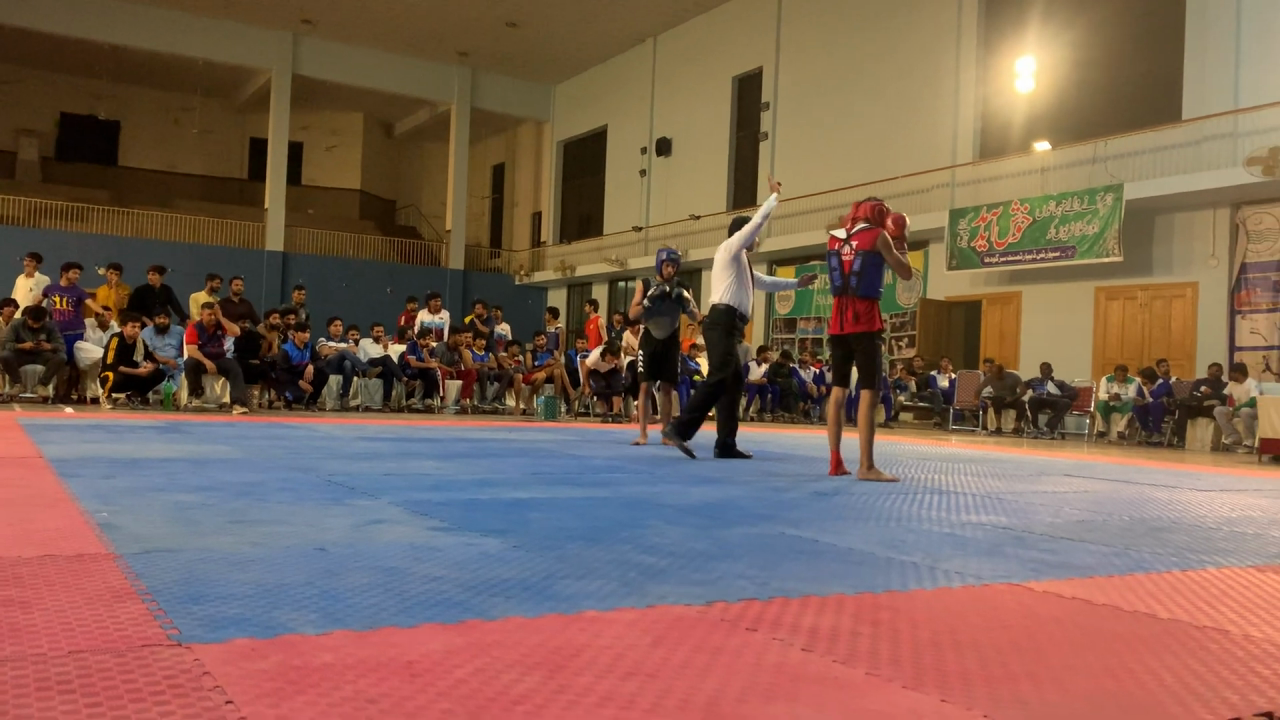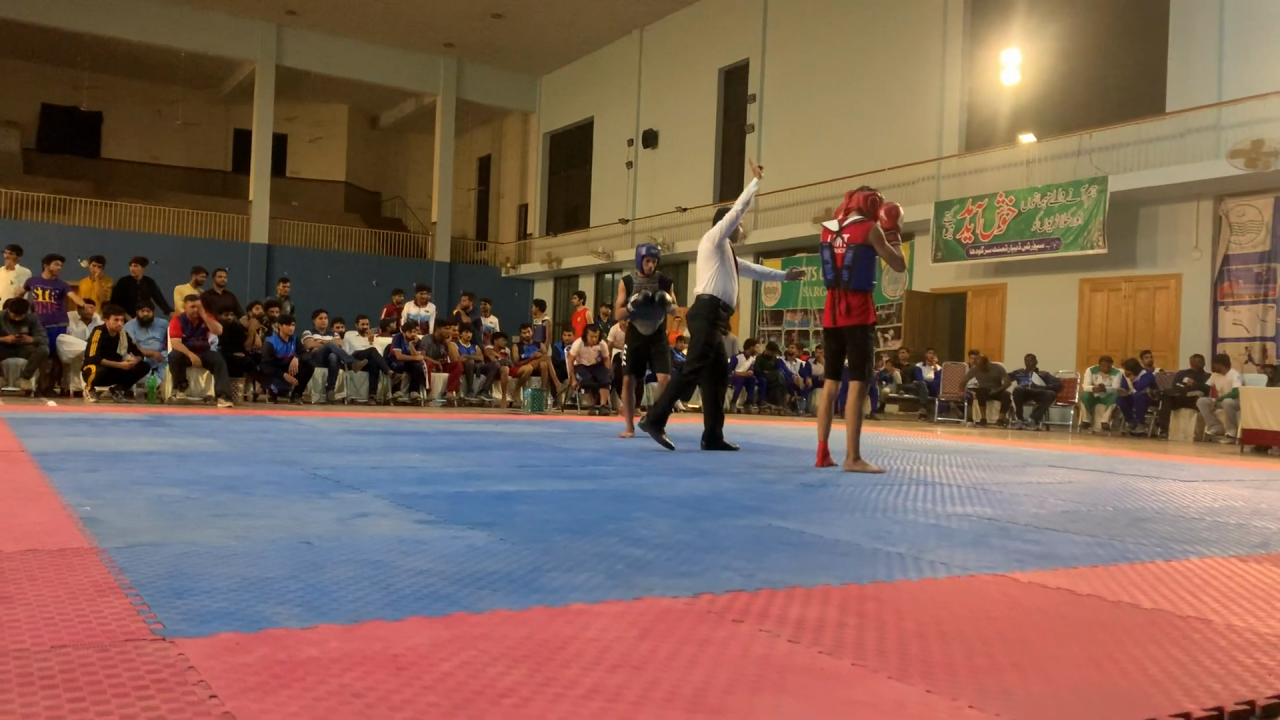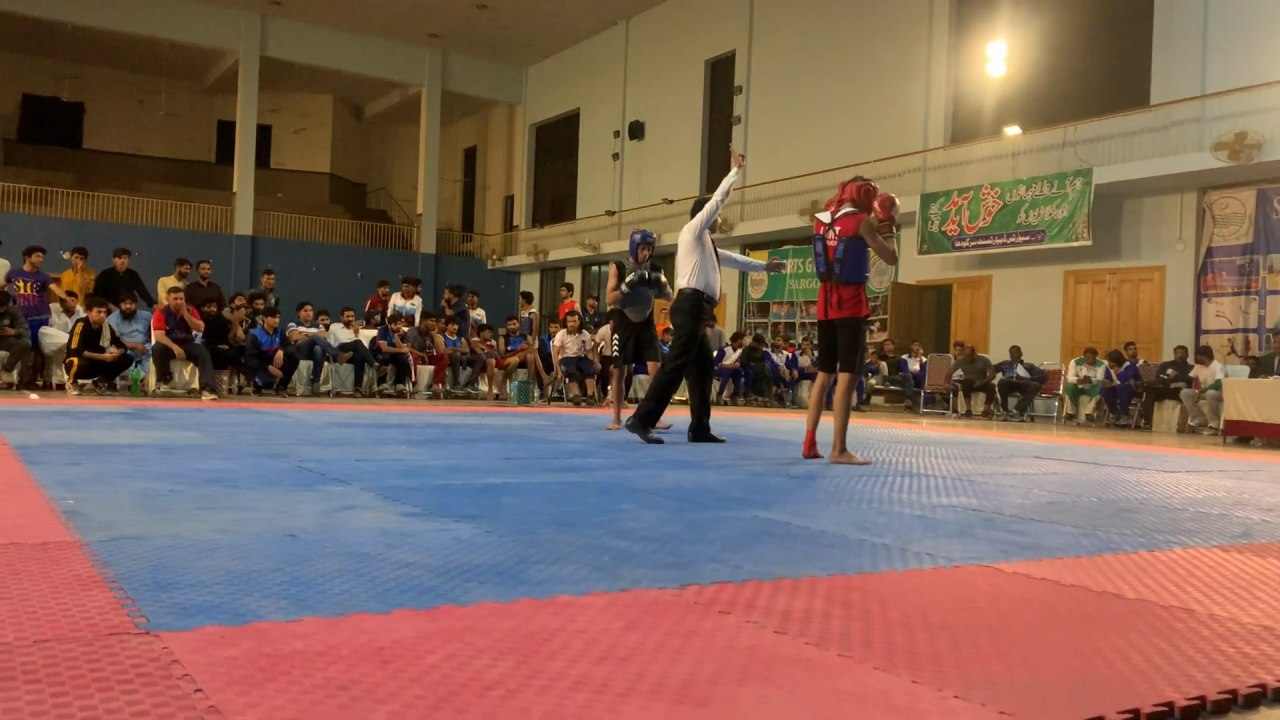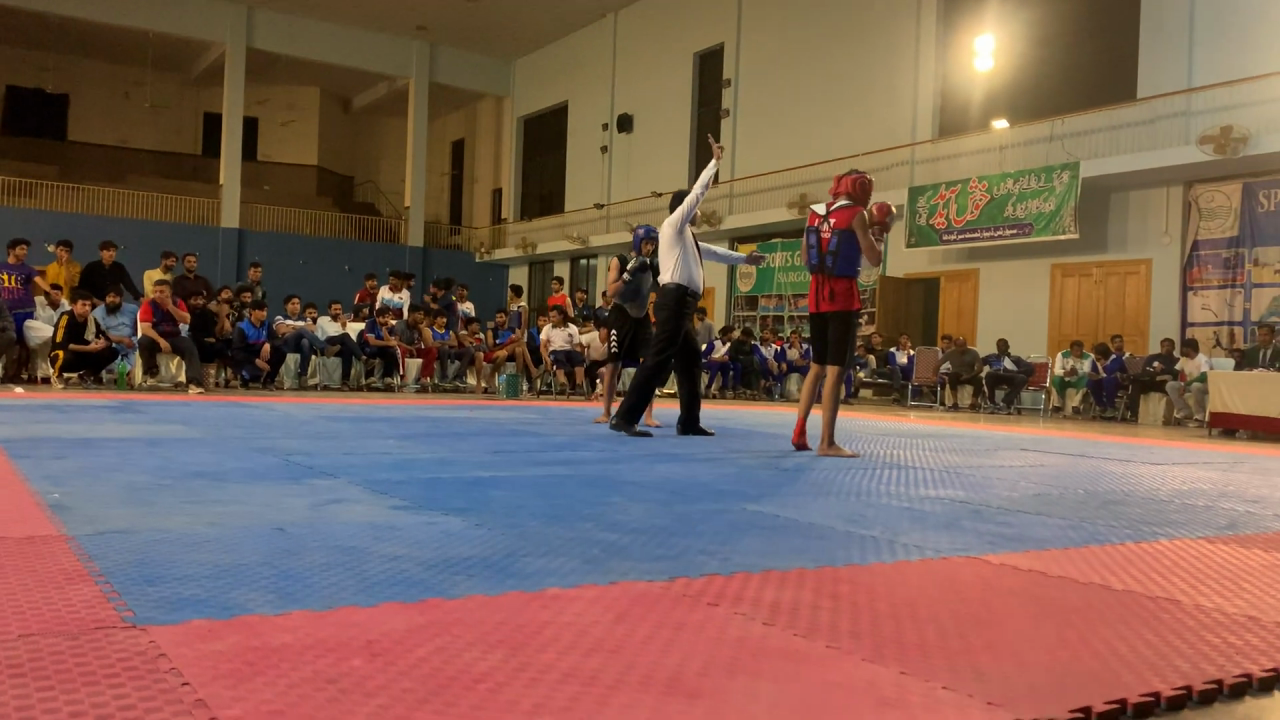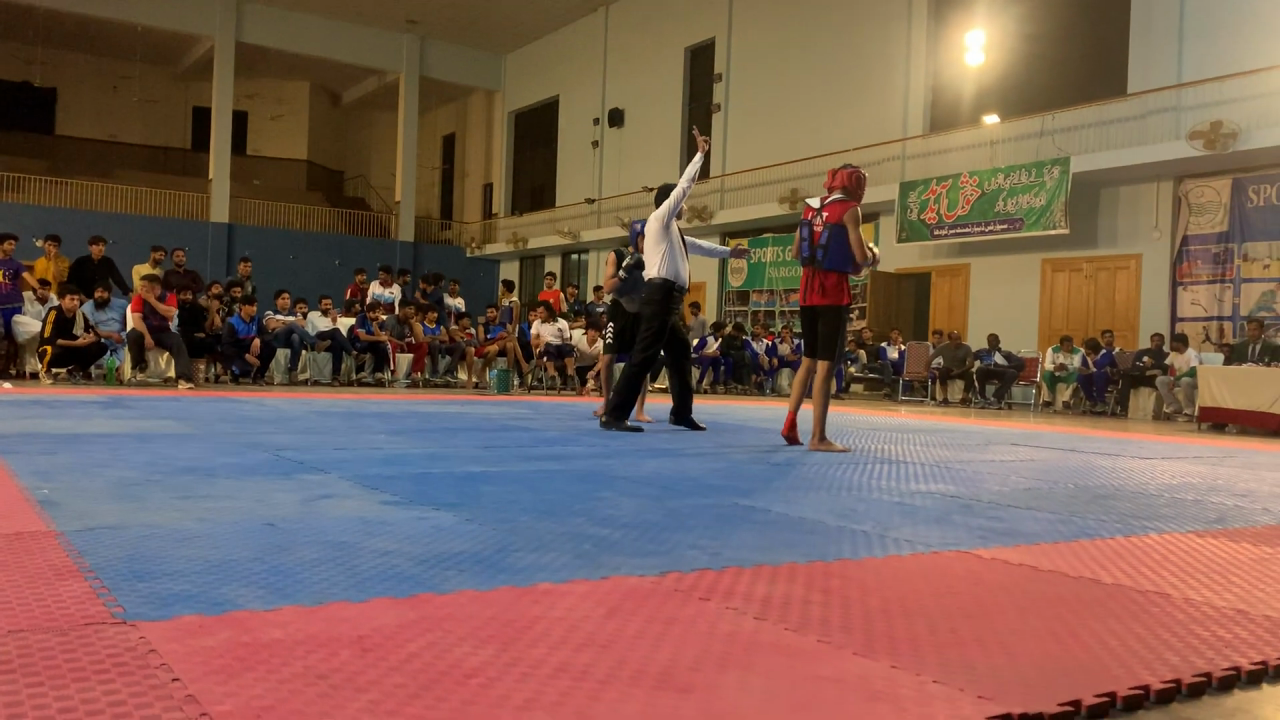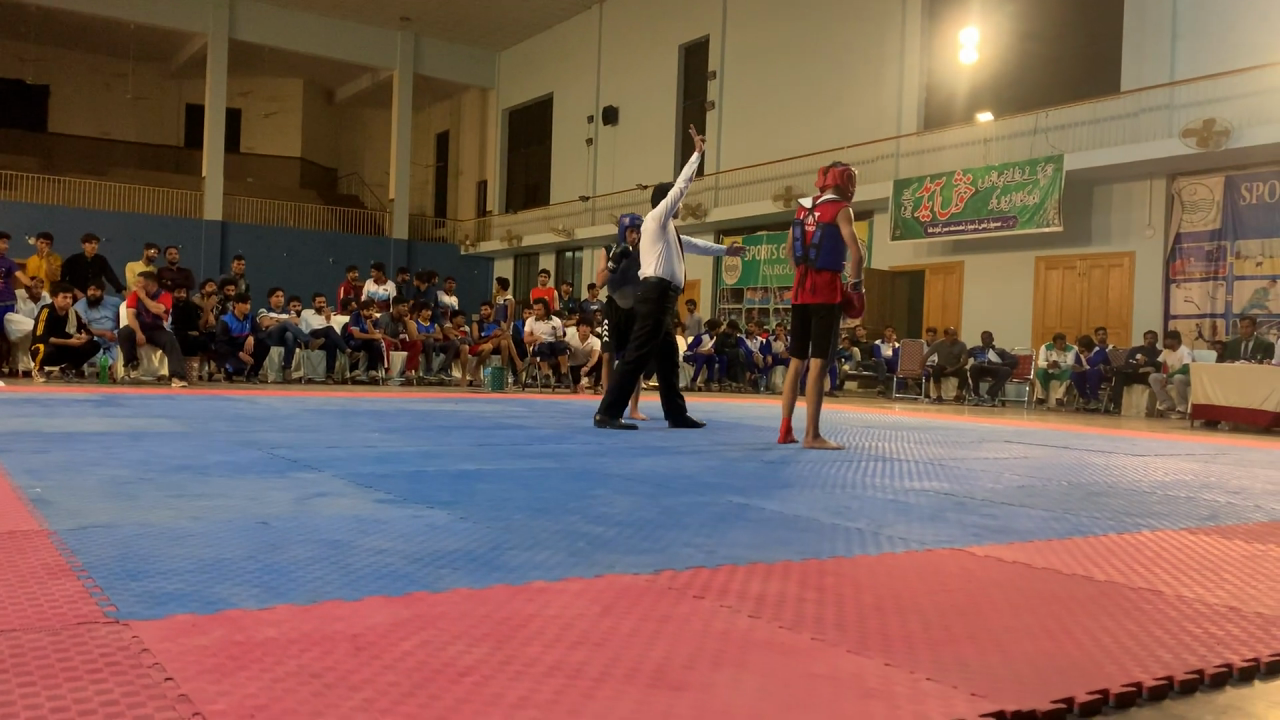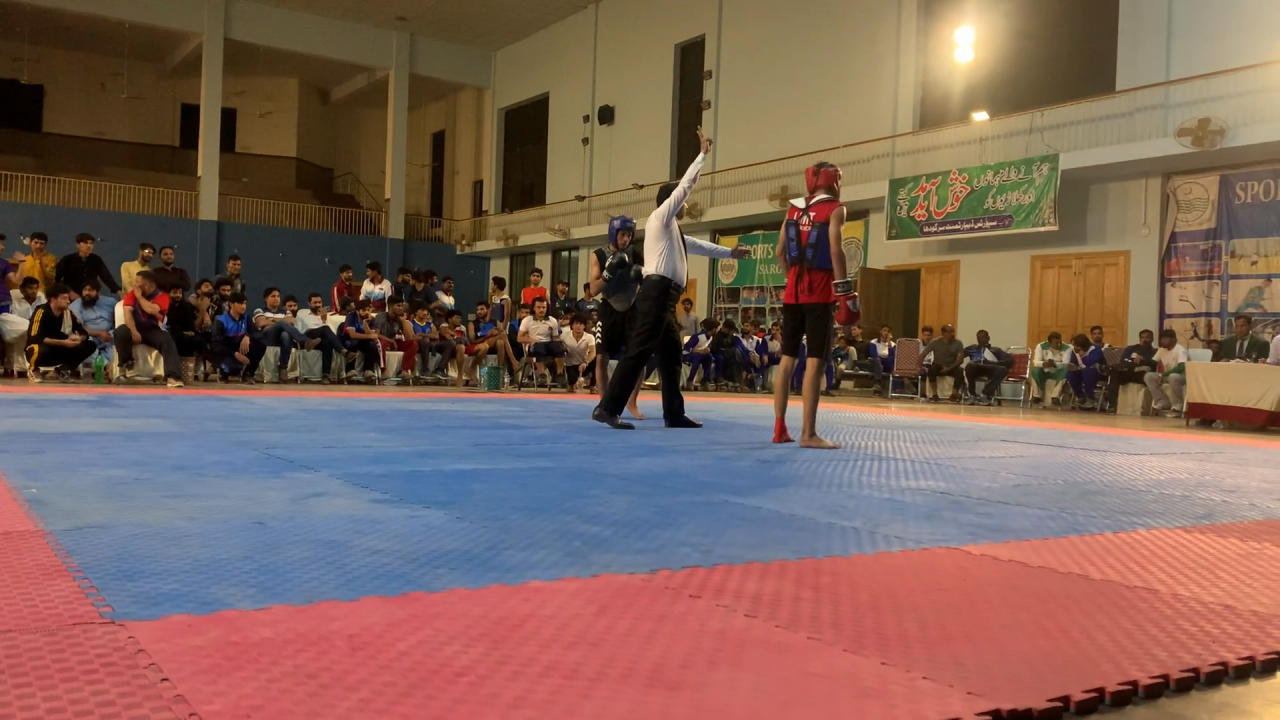
dt=0.2s
person 1, frame 1
left shoulder: (740, 263)
right shoulder: (731, 248)
left elbow: (765, 282)
right elbow: (758, 221)
left wrist: (797, 283)
right wrist: (774, 195)
left hip: (725, 323)
right hip: (724, 321)
left knee: (731, 382)
right knee: (719, 379)
left ankle: (726, 444)
right ankle: (679, 427)
person 1, frame 2
left shoulder: (727, 254)
right shoulder: (714, 239)
left elbow: (754, 270)
right elbow: (738, 208)
left wrist: (784, 275)
right wrist: (756, 180)
left hip: (714, 316)
right hip: (708, 312)
left knee: (715, 376)
right knee: (694, 369)
left ankle: (713, 436)
right ankle: (654, 419)
person 1, frame 3
left shoulder: (707, 245)
right shoulder: (693, 231)
left elbow: (734, 260)
right elbow: (717, 199)
left wrist: (765, 266)
right wrist: (736, 169)
left hip: (697, 309)
right hip: (691, 307)
left knee: (702, 368)
right knee: (676, 365)
left ankle: (700, 428)
right ankle: (641, 420)
person 1, frame 4
left shoulder: (686, 238)
right shoulder: (673, 226)
left elbow: (713, 252)
right elbow: (697, 193)
left wrist: (744, 258)
right wrist: (714, 161)
left hip: (680, 303)
right hip: (674, 301)
left knee: (689, 361)
right knee: (658, 360)
left ankle: (689, 421)
right ankle: (625, 417)
person 1, frame 5
left shoulder: (671, 231)
right shoulder: (659, 220)
left elbow: (697, 246)
right elbow: (684, 185)
left wrist: (728, 252)
right wrist: (700, 153)
left hip: (666, 298)
right hip: (661, 295)
left knee: (680, 353)
right knee: (644, 356)
left ankle: (682, 413)
right ankle: (614, 414)
person 1, frame 6
left shoulder: (668, 230)
right shoulder: (657, 218)
left elbow: (693, 244)
right elbow: (681, 185)
left wrist: (724, 250)
right wrist: (697, 153)
left hip: (660, 296)
right hip: (656, 294)
left knee: (668, 357)
right knee: (639, 354)
left ankle: (676, 415)
right ankle: (607, 412)
person 1, frame 7
left shoulder: (672, 230)
right shoulder: (661, 218)
left elbow: (698, 245)
right elbow: (685, 186)
left wrist: (729, 252)
right wrist: (703, 154)
left hip: (662, 295)
right hip: (657, 292)
left knee: (671, 355)
right knee: (639, 351)
left ankle: (674, 414)
right ankle: (607, 408)
person 2, frame 1
left shoulder: (834, 238)
right shoulder: (877, 236)
right elbow: (906, 273)
right wrist: (899, 242)
left hip: (838, 319)
right hip: (865, 321)
left knee: (838, 390)
right knee: (869, 393)
left ankle: (835, 462)
right ankle: (866, 466)
person 2, frame 2
left shoulder: (828, 230)
right shoulder: (869, 228)
right elbow: (899, 265)
right wrist: (893, 233)
left hip: (831, 312)
right hip: (858, 313)
left knee: (831, 384)
right knee: (858, 385)
left ankle: (823, 453)
right ankle: (852, 457)
person 2, frame 3
left shoulder: (821, 221)
right shoulder: (862, 221)
right elbow: (890, 259)
right wrist: (887, 226)
left hip: (825, 304)
right hip: (851, 305)
left knee: (824, 375)
right knee: (847, 377)
left ankle: (809, 443)
right ankle: (838, 449)
person 2, frame 4
left shoulder: (815, 213)
right shoulder: (856, 214)
right elbow: (875, 259)
right wrist: (879, 230)
left hip: (816, 296)
right hip: (842, 298)
left knee: (817, 366)
right knee: (836, 370)
left ankle: (799, 430)
right ankle: (827, 442)
person 2, frame 5
left shoulder: (810, 207)
right shoulder: (849, 210)
left elbow: (797, 251)
right elbow: (860, 258)
right wrist: (869, 257)
left hip: (808, 290)
right hip: (833, 292)
left knee: (808, 360)
right knee: (826, 364)
left ankle: (790, 422)
right ankle: (818, 437)
person 2, frame 6
left shoulder: (803, 207)
right shoulder: (841, 209)
left elbow: (791, 252)
right elbow: (856, 253)
right wrist: (855, 284)
left hip: (801, 289)
right hip: (826, 291)
left knee: (797, 361)
right knee: (818, 363)
left ankle: (786, 429)
right ankle: (812, 434)
person 2, frame 7
left shoulder: (794, 208)
right shoulder: (835, 209)
left elbow: (780, 251)
right elbow: (834, 251)
right wrist: (844, 291)
left hip: (793, 290)
right hip: (820, 291)
left knee: (787, 360)
right knee: (815, 363)
left ankle: (779, 429)
right ankle: (808, 433)
person 3, frame 1
left shoulder: (682, 287)
right shoulder: (644, 285)
left elbow: (696, 317)
right elbow: (632, 314)
left wrist: (687, 303)
right wrist: (649, 300)
left hip: (671, 341)
right hip: (649, 339)
left knee: (667, 389)
right knee: (645, 387)
right ankle: (643, 434)
person 3, frame 2
left shoulder: (665, 282)
right shoulder: (626, 282)
left elbow: (674, 311)
right elbow: (618, 315)
left wrist: (668, 303)
right wrist: (633, 304)
left hip: (657, 336)
right hip: (635, 334)
left knee: (665, 380)
right knee: (628, 381)
right ankle: (629, 427)
person 3, frame 3
left shoulder: (654, 270)
right shoulder: (618, 268)
left elbow: (670, 297)
right elbow: (609, 299)
left wrist: (663, 285)
right wrist: (628, 285)
left hip: (646, 324)
right hip: (623, 323)
left knee: (655, 369)
right knee: (618, 371)
right ankle: (616, 419)
person 3, frame 4
left shoulder: (652, 264)
right shoulder: (619, 261)
right elbow: (610, 292)
right wrist: (630, 274)
left hip: (642, 318)
right hip: (620, 317)
right knee: (613, 367)
left ankle: (648, 415)
right ankle: (606, 412)
person 3, frame 5
right shoulder: (616, 256)
right elbow: (607, 287)
right wrist: (625, 270)
left hip: (641, 314)
right hip: (618, 312)
right knee: (607, 360)
left ankle: (640, 411)
right ankle: (606, 402)
person 3, frame 6
right shoulder: (608, 252)
right elbow: (599, 281)
right wrist: (615, 261)
left hip: (636, 309)
right hip: (614, 308)
right knee: (608, 357)
left ankle: (634, 409)
person 3, frame 7
left shoulder: (637, 254)
right shoulder: (598, 256)
right elbow: (593, 289)
left wrist: (642, 276)
right wrist: (610, 271)
left hip: (631, 310)
right hip: (609, 310)
right knee: (601, 358)
left ankle: (632, 403)
